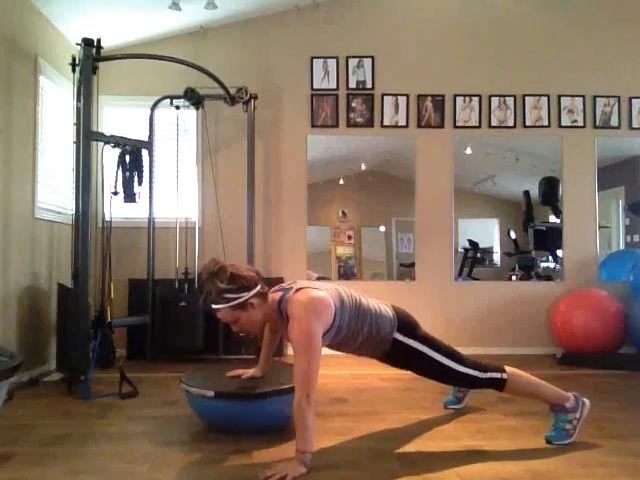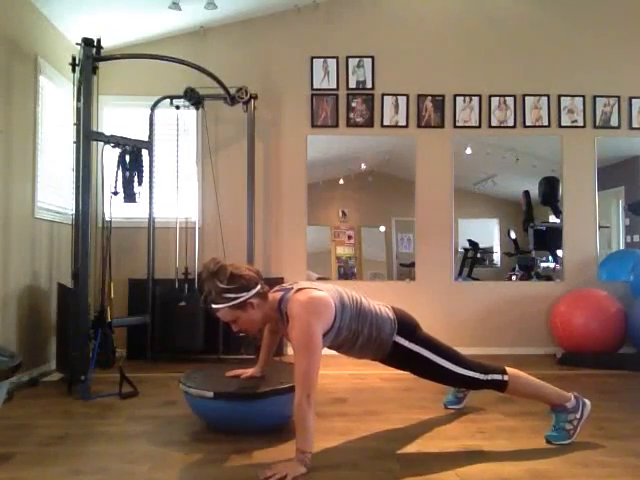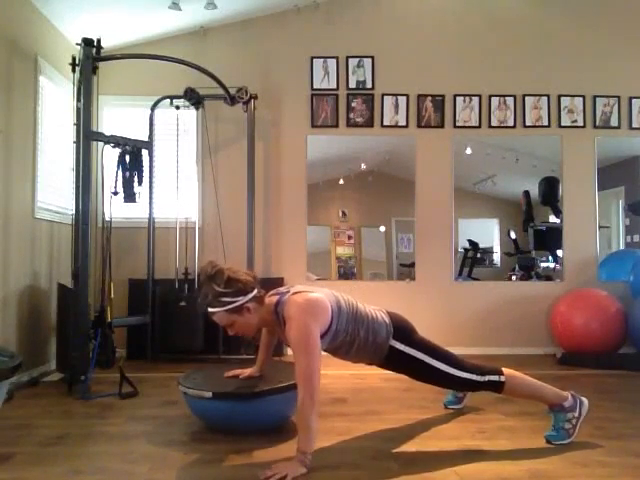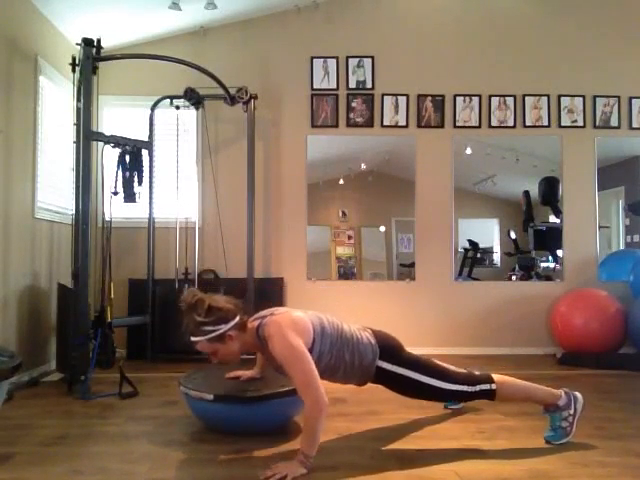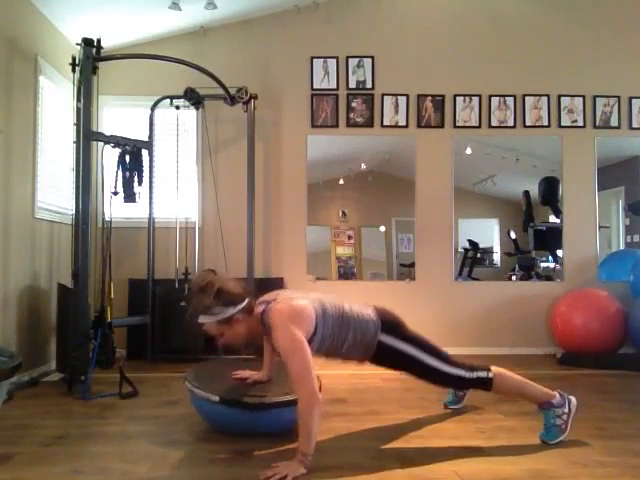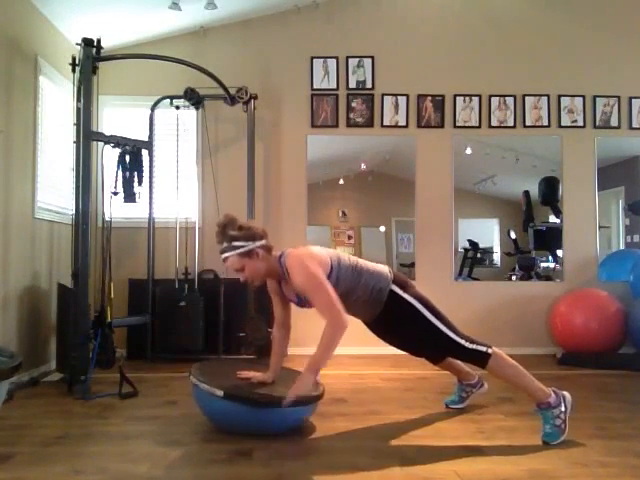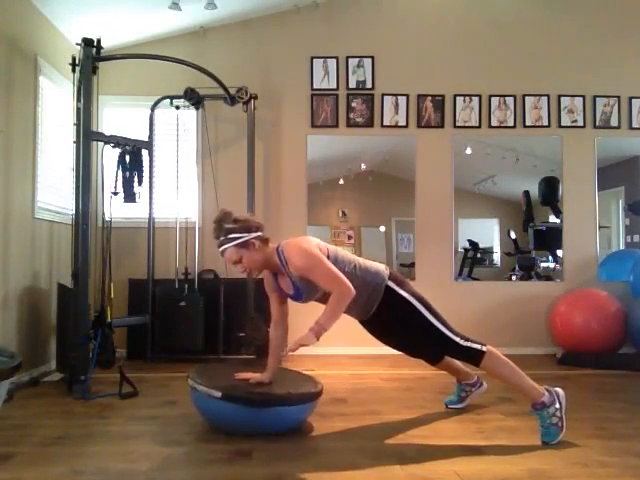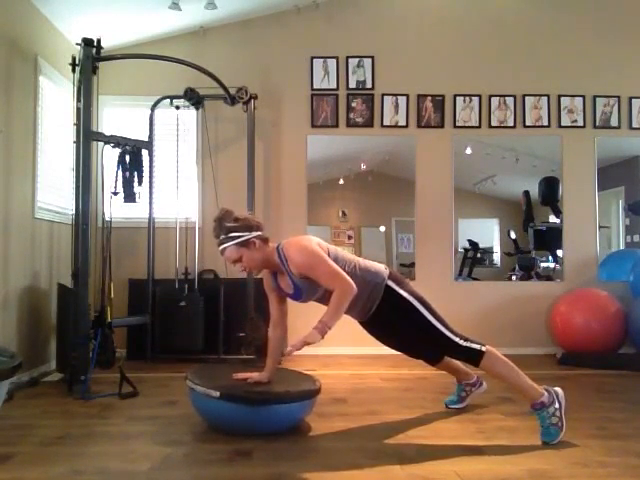
dt=0.4s
person 1, frame 1
left shoulder: (303, 311)
right shoulder: (272, 298)
left elbow: (305, 396)
right elbow: (273, 327)
right wrist: (260, 368)
left hip: (395, 334)
right hip: (380, 330)
left knee: (477, 372)
left ankle: (569, 403)
right ankle: (461, 390)
person 1, frame 2
left shoulder: (303, 312)
right shoulder: (274, 298)
left elbow: (305, 396)
right elbow: (273, 327)
right wrist: (259, 367)
left hip: (395, 335)
right hip: (381, 331)
left knee: (480, 374)
left ankle: (569, 404)
right ankle: (461, 390)
person 1, frame 3
left shoulder: (299, 315)
right shoulder: (270, 303)
left elbow: (309, 396)
right elbow: (270, 329)
right wrist: (258, 367)
left hip: (391, 339)
right hip: (376, 334)
left knee: (478, 376)
left ankle: (567, 402)
right ankle: (459, 392)
person 1, frame 4
left shoulder: (279, 336)
right shoulder: (256, 325)
left elbow: (318, 403)
right wrist: (258, 369)
left hip: (378, 360)
right hip: (365, 348)
left knee: (474, 388)
right knee: (424, 369)
left ankle: (560, 400)
right ankle: (462, 371)
person 1, frame 5
left shoulder: (283, 322)
right shoulder: (258, 310)
left elbow: (310, 397)
right wrist: (265, 372)
left hip: (381, 336)
right hip: (365, 337)
left knee: (465, 374)
left ankle: (555, 402)
right ankle: (461, 387)
person 1, frame 6
left shoulder: (299, 265)
right shoulder: (275, 278)
left elbow: (338, 321)
right elbow: (281, 326)
left wrist: (311, 373)
right wrist: (270, 373)
left hip: (391, 295)
right hip: (373, 311)
left knee: (464, 347)
right knee: (429, 351)
left ankle: (551, 400)
right ankle: (470, 383)
person 1, frame 7
left shoulder: (296, 252)
right shoulder: (271, 277)
left elbow: (344, 290)
right elbow: (278, 325)
left wrist: (315, 332)
right wrist: (268, 373)
left hip: (387, 293)
right hip: (369, 312)
left knee: (456, 345)
right knee: (426, 351)
left ankle: (544, 399)
right ankle: (469, 383)
person 1, frame 8
left shoulder: (298, 251)
right shoulder: (270, 276)
left elbow: (347, 287)
right elbow: (277, 325)
left wrist: (320, 330)
right wrist: (267, 373)
left hip: (386, 292)
right hip: (368, 313)
left knee: (456, 344)
right knee: (426, 351)
left ankle: (544, 399)
right ankle: (469, 383)
